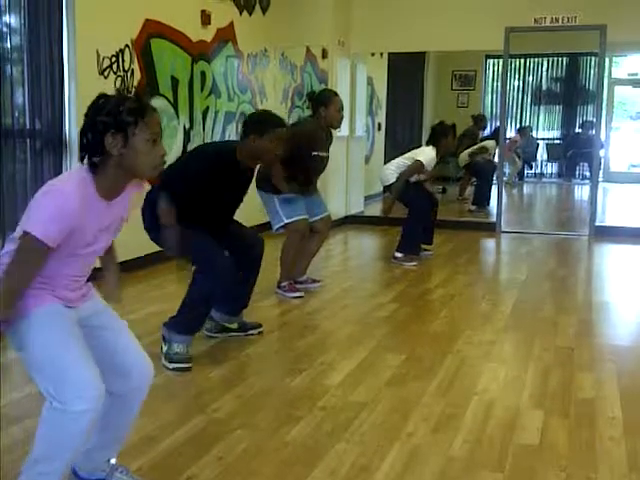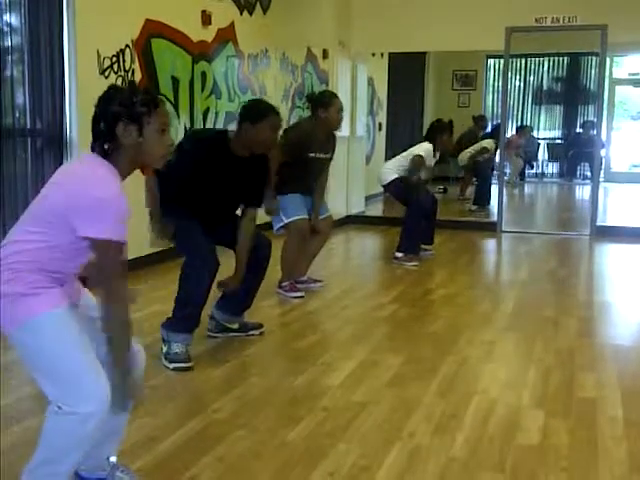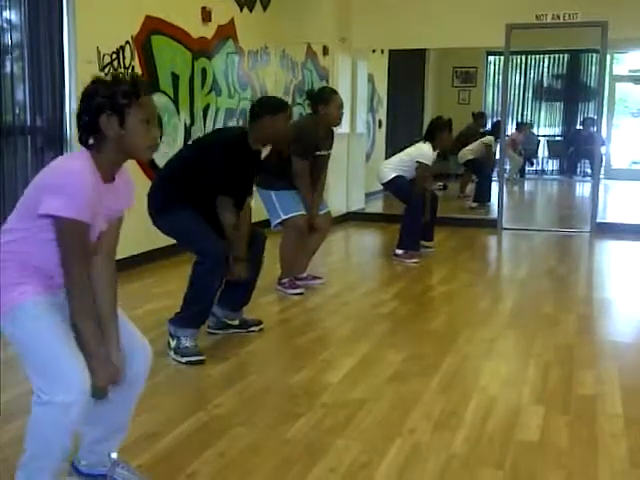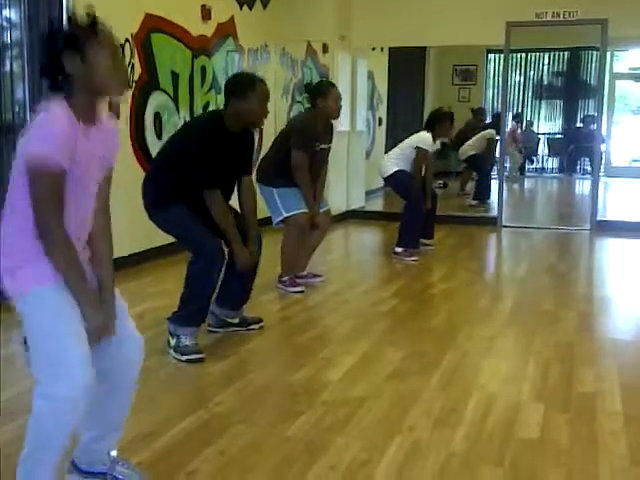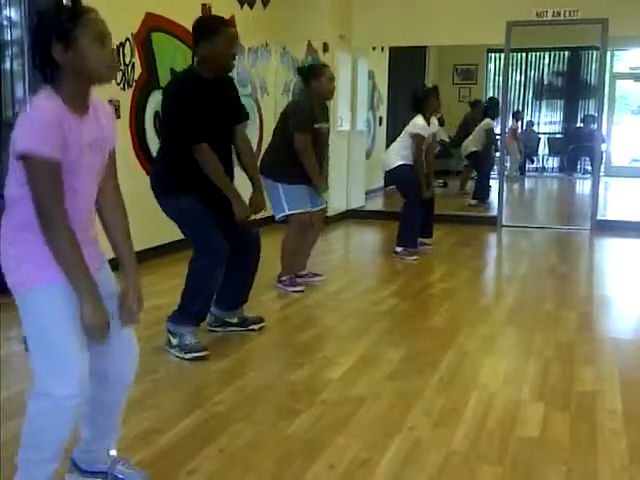
dt=0.5s
person 1, frame 1
left shoulder: (131, 188)
right shoulder: (65, 198)
left wrist: (110, 272)
left hip: (76, 295)
right hip: (32, 298)
left knee: (135, 374)
right knee: (83, 394)
person 1, frame 2
left shoulder: (91, 167)
right shoulder: (106, 194)
right elbow: (112, 293)
right wrist: (123, 371)
left hip: (53, 286)
left knee: (128, 359)
right knee: (89, 397)
person 1, frame 3
left shoulder: (121, 182)
right shoulder: (73, 177)
left elbow: (101, 263)
right elbow: (77, 274)
left wrist: (111, 346)
right wrist: (95, 356)
left hip: (60, 285)
left knee: (134, 356)
right knee: (69, 387)
person 1, frame 4
left shoulder: (104, 124)
right shoulder: (54, 125)
left elbow: (98, 214)
right elbow: (48, 223)
left wrist: (107, 293)
right wrist: (90, 305)
left hip: (78, 258)
left knee: (125, 353)
right knee: (67, 381)
person 1, frame 5
left shoulder: (101, 113)
right shoulder: (42, 117)
left elbow: (109, 198)
right elbow: (50, 216)
left wrist: (130, 277)
right wrist: (88, 298)
left hip: (82, 251)
left knee: (119, 356)
right knee: (66, 381)
person 2, frame 1
left shoulder: (246, 165)
right shoulder: (214, 158)
right elbow: (165, 196)
right wrist: (173, 234)
left hip: (202, 215)
right hip: (168, 219)
left knee: (250, 245)
right knee: (217, 265)
left ankle: (224, 318)
right ankle: (176, 337)
person 2, frame 2
left shoulder: (258, 164)
right shoulder: (204, 144)
left elbow: (249, 214)
right elbow: (155, 178)
left wrist: (240, 270)
right wrist: (159, 221)
left hip: (216, 214)
right hip: (177, 209)
left knee: (260, 246)
right knee: (203, 257)
left ankle: (226, 318)
right ankle: (176, 336)
person 2, frame 3
left shoulder: (253, 153)
right shoulder: (227, 145)
left elbow: (243, 204)
right elbow: (225, 207)
left wrist: (241, 254)
right wrist: (237, 259)
left hip: (202, 204)
right hip: (170, 203)
left knee: (254, 241)
right knee: (215, 254)
left ankle: (225, 314)
right ankle: (182, 331)
person 2, frame 4
left shoulder: (244, 135)
right shoulder: (205, 134)
left elbow: (245, 185)
right elbow: (213, 196)
left wrist: (251, 239)
right wrist: (237, 246)
left hip: (201, 197)
right hip: (166, 198)
left knee: (250, 243)
right knee: (210, 251)
left ankle: (225, 313)
right ankle: (181, 330)
person 2, frame 5
left shoulder: (225, 85)
right shoulder: (183, 89)
left elbow: (239, 137)
right elbow: (200, 150)
left wrist: (257, 189)
right wrist: (235, 199)
left hip: (213, 184)
right hip: (178, 185)
left knee: (247, 240)
right knee: (213, 248)
left ankle: (226, 312)
right ankle: (181, 329)
person 3, frame 1
left shoulder: (326, 134)
right shoulder: (303, 131)
left wrist: (309, 189)
right wrist: (284, 187)
left hip: (303, 186)
right hip: (278, 186)
left knee: (322, 226)
right knee: (299, 228)
left ankle: (298, 276)
right ankle: (283, 282)
person 3, frame 2
left shoulder: (330, 138)
right shoulder: (300, 132)
left elbow: (322, 174)
left wrist: (317, 208)
left hip: (305, 188)
right hip: (282, 188)
left knee: (323, 227)
right knee: (299, 228)
left ankle: (300, 276)
right ankle: (285, 282)
person 3, frame 3
left shoulder: (328, 133)
right shoulder: (304, 130)
left elbow: (321, 171)
right elbow: (299, 174)
left wrist: (316, 206)
right wrist: (310, 204)
left hip: (300, 185)
right hip: (275, 182)
left knee: (322, 223)
right knee: (297, 225)
left ankle: (299, 273)
right ankle: (285, 279)
person 3, frame 4
left shoulder: (327, 126)
right shoulder: (304, 125)
left elbow: (322, 164)
right elbow: (299, 166)
left wrist: (318, 198)
right wrist: (309, 200)
left hip: (302, 180)
right hip: (276, 178)
left knee: (323, 220)
right knee: (299, 222)
left ankle: (299, 271)
right ankle: (285, 277)
person 3, frame 5
left shoulder: (322, 108)
right shoulder: (300, 107)
left elbow: (322, 147)
right elbow: (303, 148)
left wrist: (322, 179)
right wrist: (318, 180)
left hip: (304, 174)
right hip: (281, 173)
left knee: (316, 219)
right knee: (299, 220)
left ankle: (299, 270)
right ankle: (285, 276)
person 4, frame 1
left shoulder: (434, 152)
right shoulder: (430, 155)
right elbow: (403, 176)
right wrist: (391, 200)
left hip: (405, 176)
right hip: (392, 176)
left knee: (431, 202)
right knee: (419, 206)
left ankle: (421, 245)
right ankle: (402, 253)
person 4, frame 2
left shoulder: (434, 151)
right shoulder: (426, 150)
left elbow: (420, 177)
right elbow: (411, 174)
right wrist: (422, 194)
left hip: (403, 176)
right hip: (391, 176)
left knee: (430, 202)
right knee: (417, 205)
left ankle: (422, 244)
right ankle: (403, 253)
person 4, frame 3
left shoulder: (430, 148)
right shoulder: (426, 152)
left elbow: (426, 181)
right elbow: (419, 183)
left wrist: (426, 209)
right wrist: (423, 208)
left hip: (402, 175)
right hip: (389, 174)
left knee: (431, 199)
right knee: (416, 204)
left ankle: (423, 240)
right ankle: (403, 250)
person 4, frame 4
left shoulder: (435, 141)
right shoulder: (425, 139)
left elbow: (429, 172)
right elbow: (417, 171)
left wrist: (428, 198)
right wrist: (421, 199)
left hip: (404, 169)
right hip: (391, 168)
left knee: (431, 198)
right knee: (415, 201)
left ankle: (422, 238)
right ankle: (402, 248)
person 4, frame 5
left shoulder: (432, 124)
right shoulder: (419, 124)
left elbow: (429, 156)
right elbow: (418, 158)
left wrist: (430, 184)
right wrist: (423, 187)
left hip: (408, 163)
right hip: (397, 163)
left knee: (427, 196)
right knee: (415, 200)
left ankle: (421, 237)
right ankle: (403, 247)
